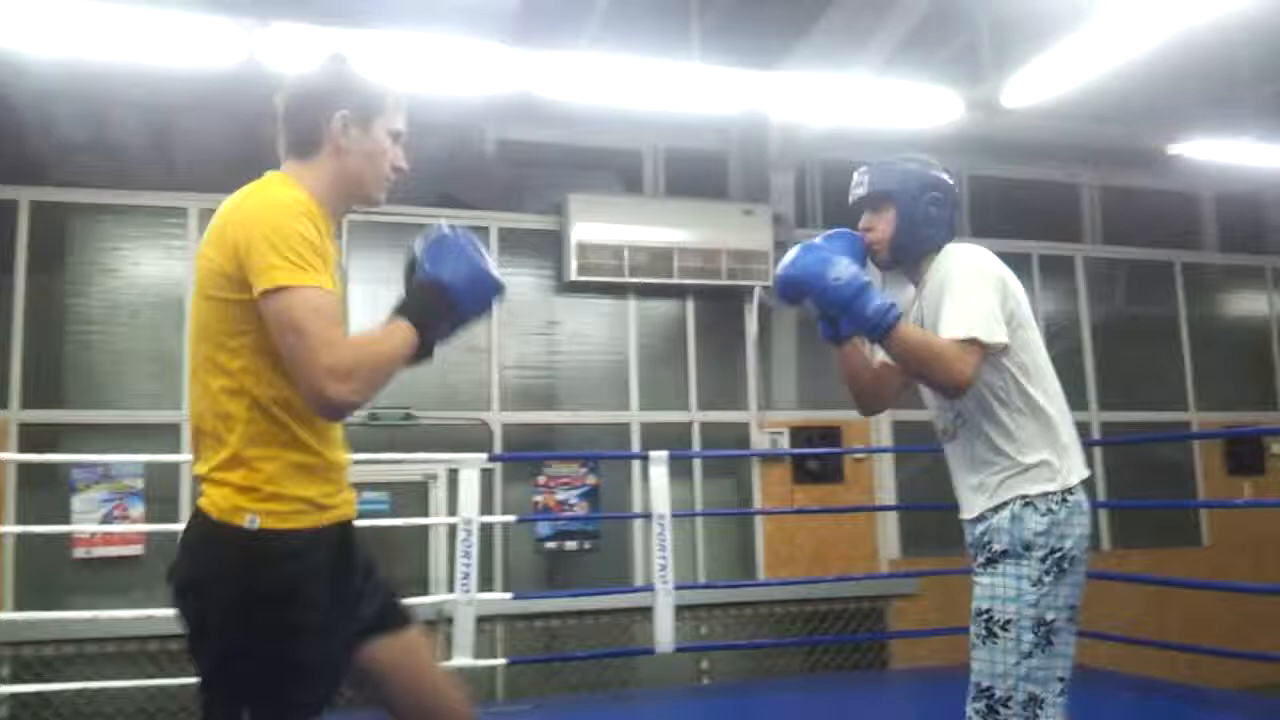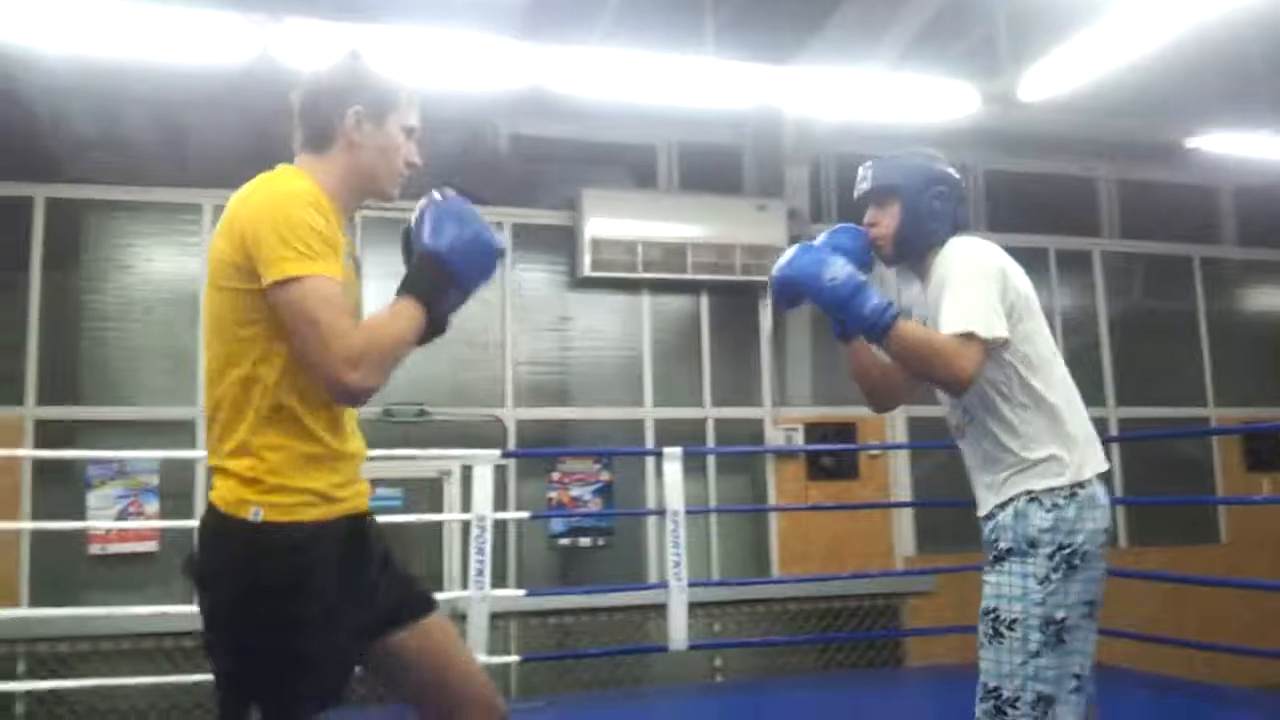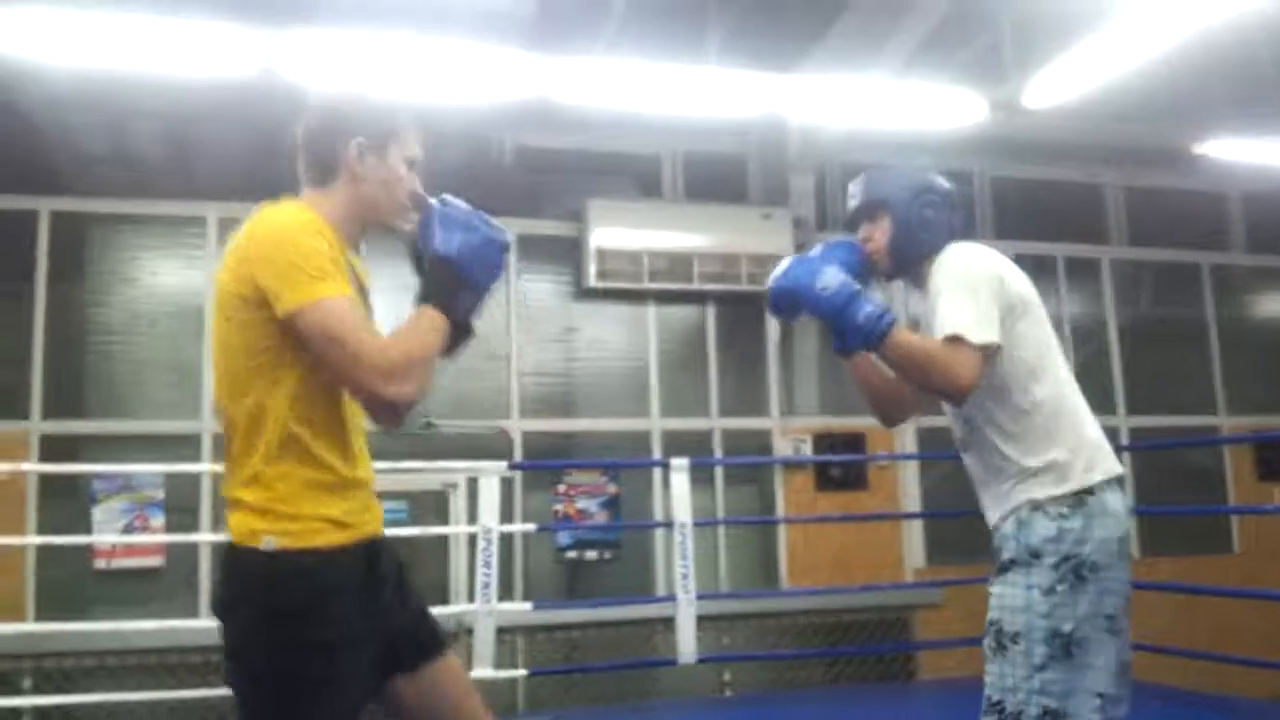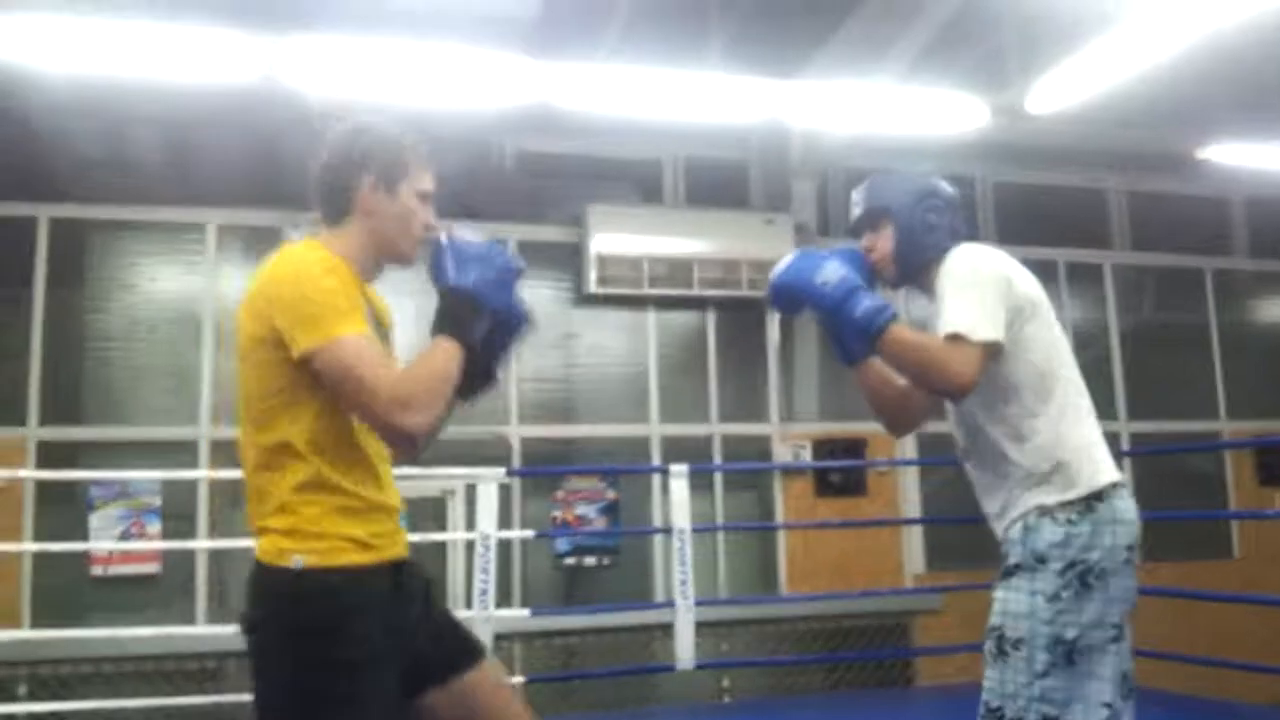
dt=0.1s
person 1, frame 1
left shoulder: (301, 224)
right shoulder: (274, 214)
right elbow: (335, 385)
left wrist: (419, 322)
right wrist: (425, 312)
left hip: (316, 535)
right hip: (266, 545)
person 1, frame 2
left shoulder: (314, 215)
right shoulder: (282, 203)
right elbow: (350, 371)
left wrist: (426, 298)
right wrist: (430, 287)
left hip: (335, 526)
right hip: (278, 538)
person 1, frame 3
left shoulder: (334, 260)
right shoulder: (286, 238)
right elbow: (389, 385)
left wrist: (448, 316)
right wrist: (447, 285)
left hip: (354, 555)
right hip: (290, 566)
person 1, frame 4
left shoulder: (356, 294)
right shoulder: (301, 277)
right elbow: (405, 417)
left wrist: (471, 362)
right wrist: (461, 317)
left hip: (383, 575)
right hip: (320, 586)
person 2, frame 1
left shoulder: (965, 265)
right shoulder: (930, 295)
left elbow: (956, 373)
right elbow: (873, 396)
left wrist: (860, 301)
right wrist: (838, 320)
left hip: (1033, 509)
right hip: (1009, 513)
person 2, frame 2
left shoulder: (969, 258)
right shoulder: (937, 289)
left elbow: (959, 371)
right elbow: (884, 392)
left wrist: (860, 300)
right wrist: (845, 317)
left hip: (1043, 504)
right hip: (1028, 508)
person 2, frame 3
left shoulder: (964, 264)
right shoulder: (947, 291)
left elbow: (957, 379)
right elbow: (893, 407)
left wrist: (853, 310)
right wrist: (846, 330)
left hip: (1058, 514)
right hip: (1066, 514)
person 2, frame 4
left shoulder: (972, 265)
right shoulder: (953, 293)
left elbow: (956, 376)
right elbow: (902, 417)
left wrist: (854, 306)
right wrist: (851, 339)
left hip: (1065, 517)
right hip: (1079, 516)
